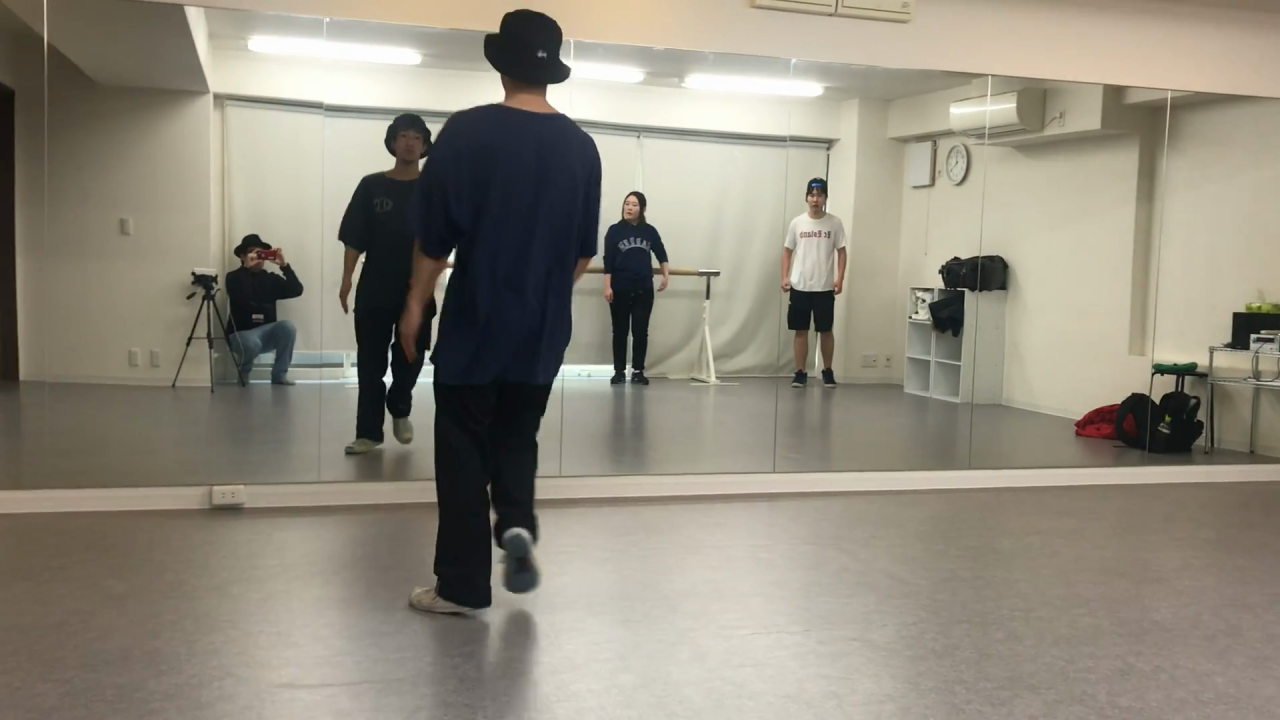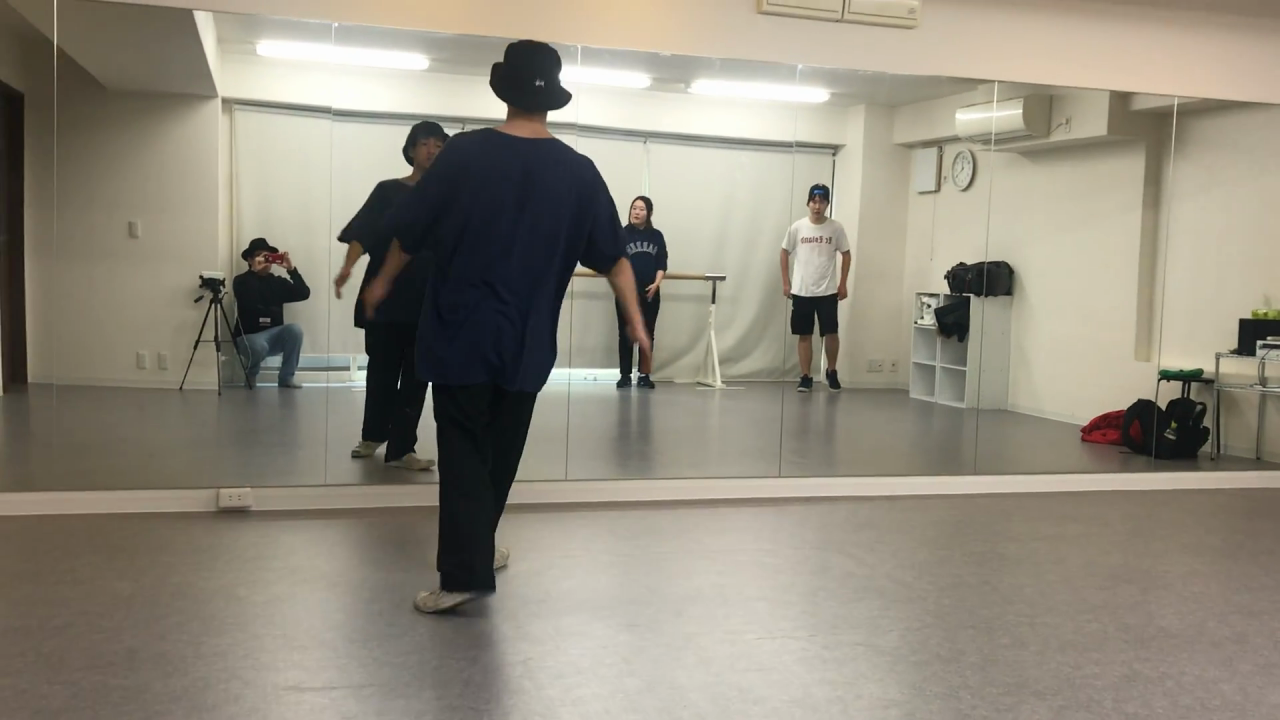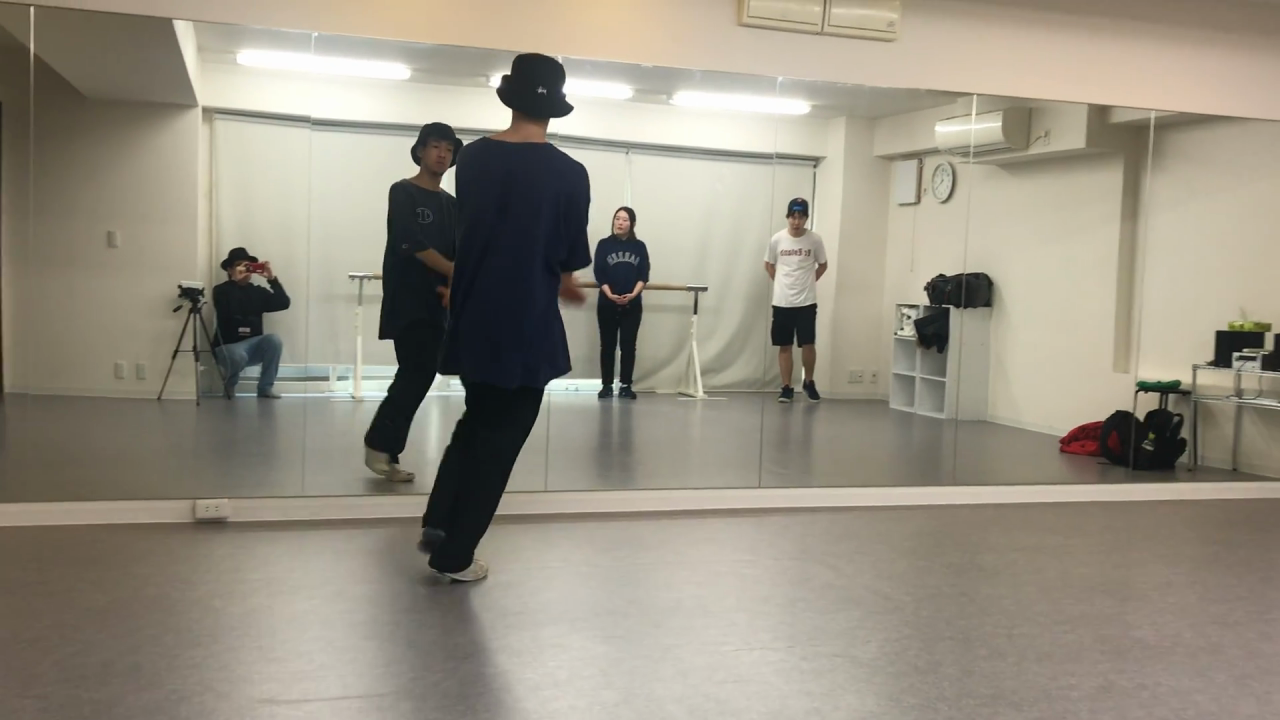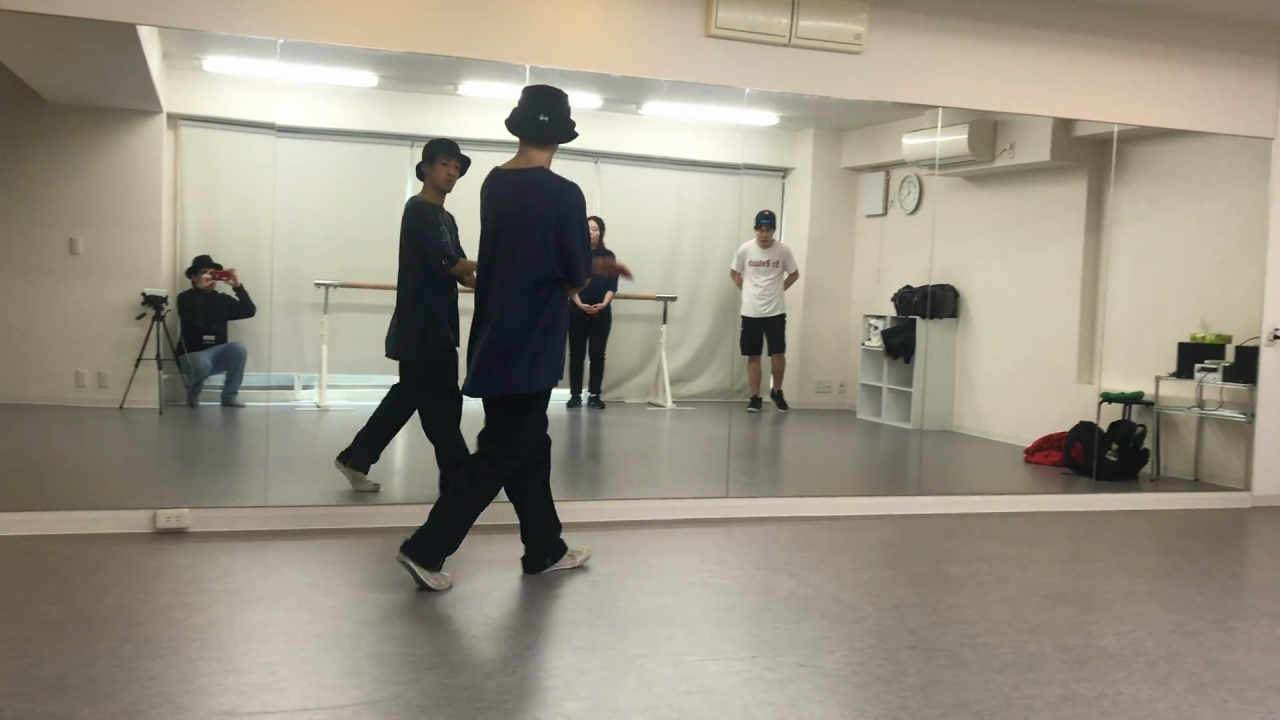
dt=0.3s
person 1, frame 1
left shoulder: (467, 131)
right shoulder: (581, 146)
left elbow: (434, 232)
right elbow: (584, 247)
left wrist: (414, 306)
left hip: (476, 323)
right hip: (543, 328)
left knee: (465, 448)
right knee: (516, 436)
left ankle: (462, 585)
right ankle: (518, 529)
person 1, frame 2
left shoulder: (464, 152)
right shoulder: (577, 170)
left elbow: (412, 232)
right elbow: (610, 254)
left wrist: (382, 285)
right wrist: (634, 322)
left hip: (459, 328)
right hip: (528, 336)
left knee: (461, 447)
right knee: (502, 446)
left ankle: (465, 572)
right ankle: (476, 554)
person 1, frame 3
left shoulder: (471, 159)
right shoulder: (568, 174)
right elbow: (571, 257)
left hip: (472, 323)
right hip: (527, 330)
left knee: (477, 425)
right knee: (497, 439)
left ankle: (441, 523)
right ankle: (454, 553)
person 1, frame 4
left shoulder: (493, 184)
right shoulder: (562, 194)
right elbow: (573, 275)
left wrist: (593, 265)
right wrist: (579, 278)
left hip: (494, 336)
right hip: (530, 343)
left knee: (525, 444)
right knee: (504, 452)
left ankle: (547, 550)
right ankle: (426, 548)
person 2, frame 1
right shoulder: (371, 185)
right elbow: (354, 237)
right wrist: (347, 279)
left hip: (414, 292)
right hip: (374, 290)
left knee: (409, 356)
right knee: (370, 362)
left ankle: (399, 409)
right ankle: (369, 432)
person 2, frame 2
right shoulder: (387, 191)
right elbow: (361, 232)
right wrist: (348, 268)
left hip: (428, 302)
right hip: (386, 300)
left knee: (417, 376)
right knee: (382, 371)
left ankle: (402, 449)
right ankle: (372, 436)
person 2, frame 3
left shoulder: (451, 204)
right shoulder: (402, 192)
left elbow: (459, 253)
right elbow: (414, 244)
right wrist: (458, 274)
left hip: (436, 303)
right hip: (405, 300)
left knee: (421, 375)
right knee: (416, 371)
left ankle: (385, 453)
right ankle: (379, 441)
person 2, frame 4
left shoulder: (446, 219)
right shoulder: (419, 209)
left elbow: (455, 266)
right elbow: (448, 261)
left wrist: (472, 271)
left hip: (434, 321)
right hip: (424, 322)
left knee: (407, 396)
right knee: (443, 398)
left ankle: (355, 460)
right ankle: (458, 477)
person 3, frame 1
left shoulder: (834, 223)
right shoulder: (797, 223)
left elbow: (841, 252)
right elbow: (787, 251)
left wrist: (840, 278)
right wrist: (785, 277)
left hip: (825, 287)
right hip: (799, 287)
left knee: (826, 331)
right knee: (800, 330)
left ankle: (828, 370)
right ankle: (800, 372)
person 3, frame 2
left shoulder: (836, 228)
right shoulder: (797, 227)
left elbow: (846, 255)
right elbow: (785, 254)
left wrist: (843, 283)
right wrist: (786, 282)
left hip: (828, 291)
right hip: (801, 291)
left knee: (831, 333)
right knee: (804, 335)
left ankle: (832, 371)
right ankle: (806, 377)
person 3, frame 3
left shoulder: (815, 240)
right shoulder: (777, 239)
left elbow: (822, 265)
right elbow: (769, 266)
left wrist: (805, 284)
right wrist: (783, 285)
left hip: (806, 302)
right hip: (781, 302)
left knee: (808, 344)
right knee: (784, 346)
left ankle: (809, 382)
right ankle: (787, 387)
person 3, frame 4
left shoulder: (783, 250)
right shoulder: (745, 249)
left elbow: (794, 274)
right elbow: (734, 273)
left wrist: (779, 289)
right wrist: (748, 291)
left hip: (775, 311)
right hip: (750, 311)
left knee: (778, 353)
right knee: (753, 356)
left ankle: (777, 391)
right ankle: (755, 397)
person 4, frame 1
left shoulder: (649, 231)
right shoulder: (615, 230)
left elbow: (661, 255)
right elbow: (608, 261)
left wrist: (666, 276)
right wrist: (607, 286)
left hip: (644, 289)
right hip: (620, 289)
left knee: (640, 331)
right knee: (620, 331)
left ankle: (638, 371)
right ankle: (619, 371)
person 4, frame 2
left shoulder: (656, 236)
right shoulder: (622, 234)
left elbow: (662, 263)
left wrist: (656, 283)
left hip: (650, 294)
left knee: (647, 335)
right knee: (626, 335)
left ankle: (644, 375)
right ankle: (625, 375)
person 4, frame 3
left shoulder: (639, 247)
right shoulder: (604, 245)
left elbow: (644, 275)
right elbow: (599, 274)
left wrist: (633, 294)
right wrist: (610, 295)
left hip: (632, 304)
right hip: (607, 303)
left knee: (629, 345)
right knee: (608, 345)
left ankle: (626, 386)
right ankle: (607, 385)
person 4, frame 4
left shoulder: (608, 256)
left elbow: (612, 284)
left wrist: (604, 304)
right wrist: (580, 304)
left hip: (601, 313)
right hip: (578, 312)
left knee: (598, 355)
right knee: (577, 354)
left ankle: (594, 395)
right ankle: (575, 394)
